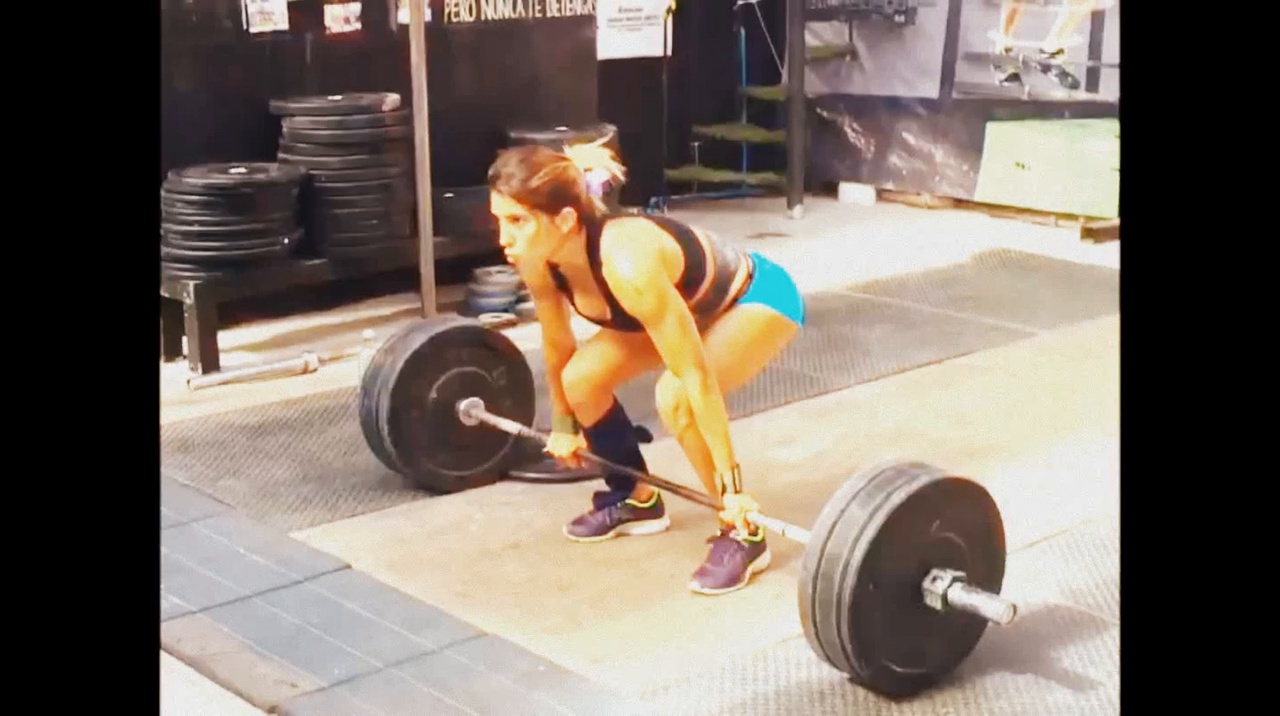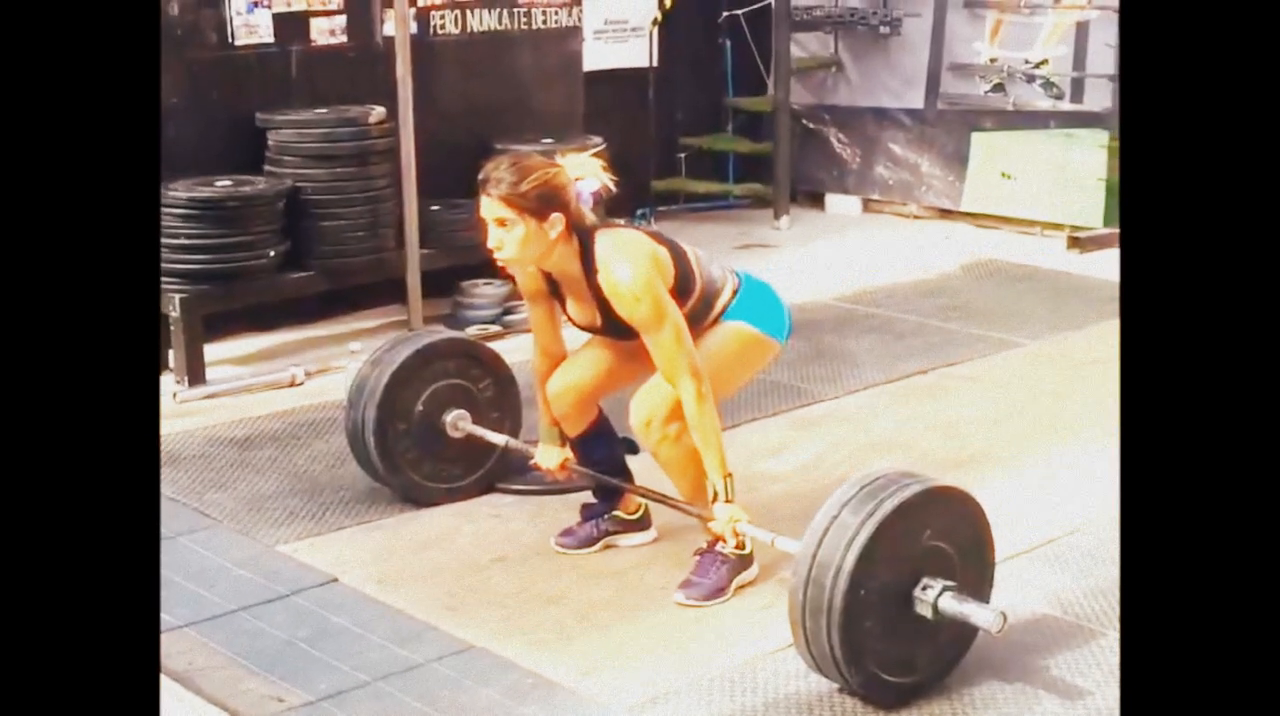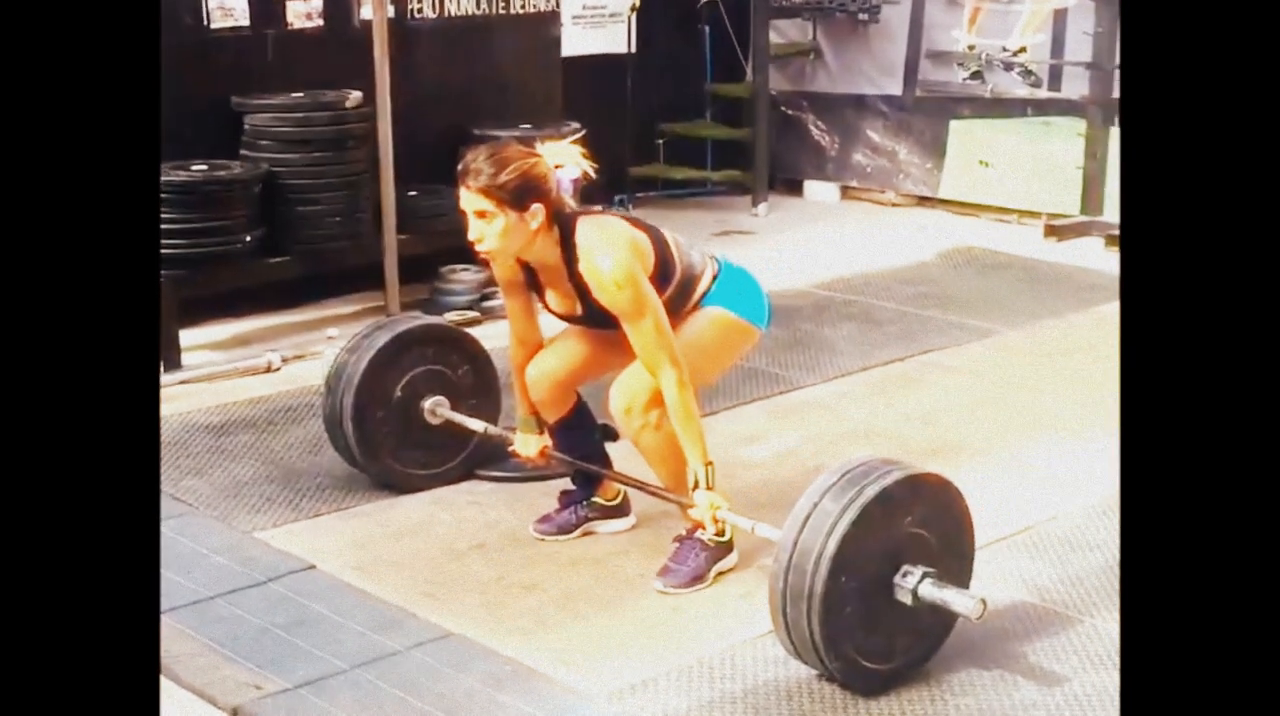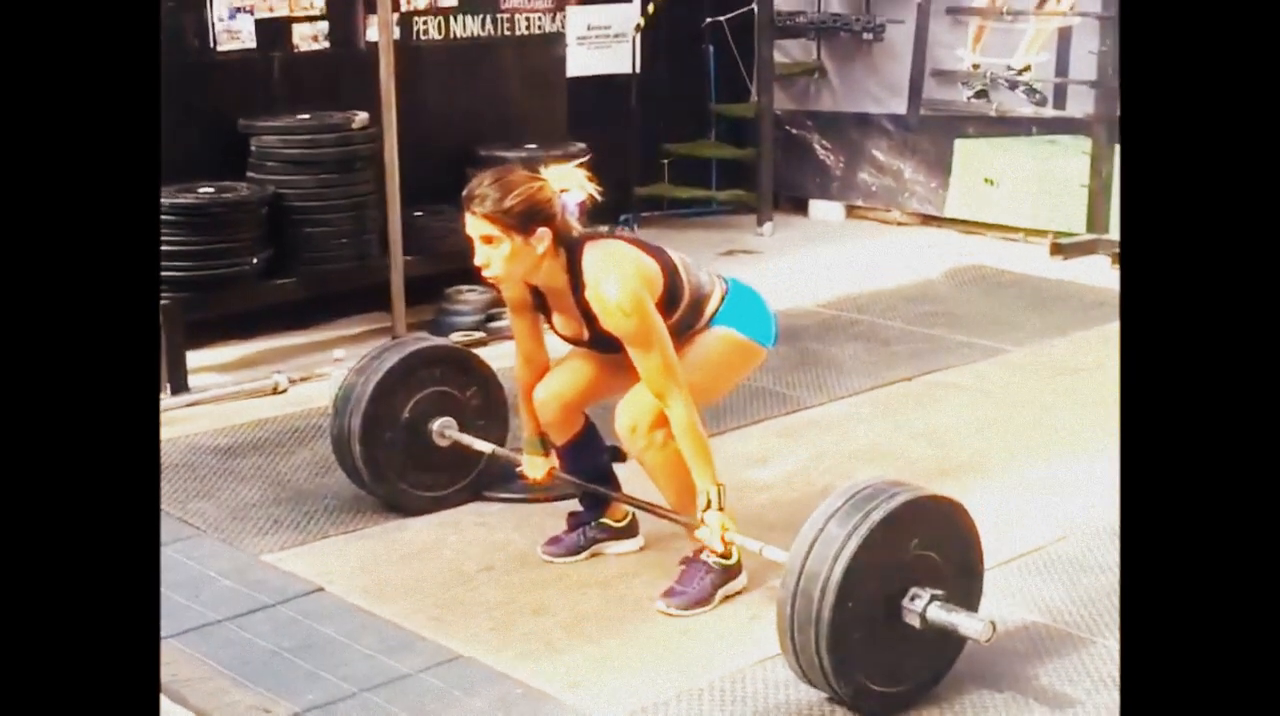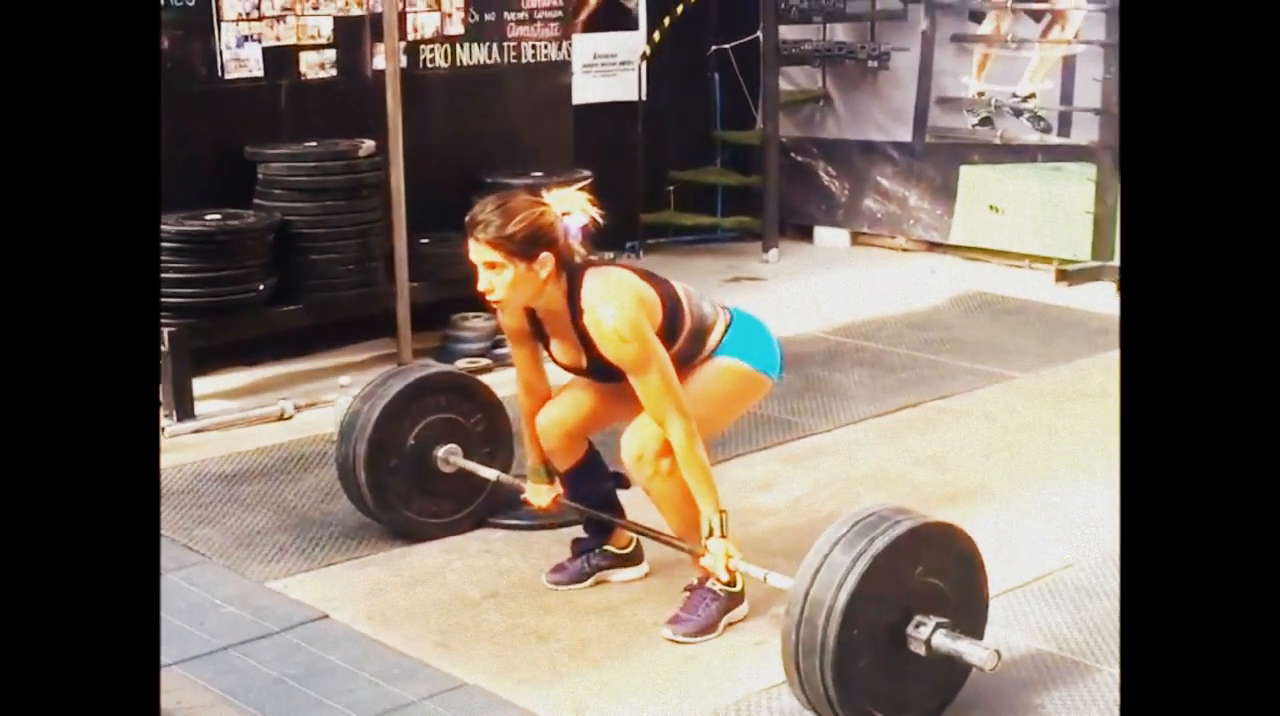
dt=0.7s
person 1, frame 1
left shoulder: (627, 265)
right shoulder: (537, 259)
left elbow: (696, 378)
right elbow: (558, 346)
left wrist: (731, 484)
right wrist: (564, 425)
left hip: (758, 298)
right hip: (691, 301)
left knee: (675, 397)
right knee: (581, 379)
left ankle: (740, 531)
right ankle: (637, 500)
person 1, frame 2
left shoulder: (621, 271)
right shoulder: (531, 264)
left elbow: (691, 385)
right elbow: (547, 354)
left wrist: (722, 493)
right wrist: (550, 436)
left hip: (744, 314)
right hip: (679, 315)
left knee: (651, 413)
right knee: (565, 390)
left ankle: (730, 545)
right ankle: (623, 510)
person 1, frame 3
left shoulder: (602, 260)
right shoulder: (510, 255)
left elbow: (669, 374)
right elbow: (524, 344)
left wrist: (702, 481)
right wrist: (528, 424)
left hip: (724, 300)
right hip: (658, 300)
left knee: (632, 399)
right knee: (543, 377)
left ankle: (707, 533)
right ankle: (602, 498)
person 1, frame 4
left shoulder: (609, 287)
right shoulder: (519, 277)
left elbow: (674, 399)
right elbow: (530, 366)
left wrist: (712, 502)
right wrist: (534, 447)
left hip: (730, 320)
right hip: (665, 323)
left knee: (637, 418)
right knee: (552, 398)
left ankle: (717, 555)
right ankle: (610, 519)
person 1, frame 5
left shoulder: (608, 313)
right shoulder: (517, 306)
left elbow: (677, 424)
right elbow: (533, 395)
left wrist: (715, 529)
right wrist: (538, 474)
left hip: (736, 350)
right hip: (668, 352)
left knee: (642, 448)
right knee: (555, 426)
left ankle: (721, 583)
right ankle: (615, 546)
